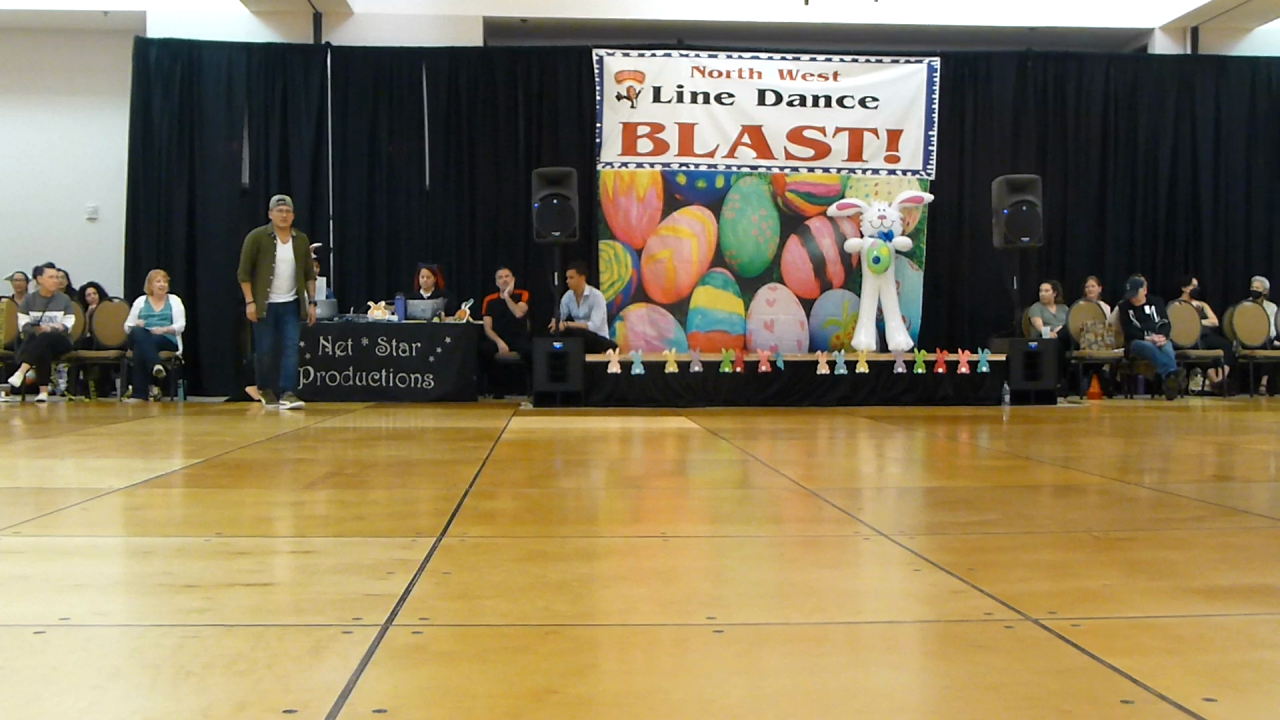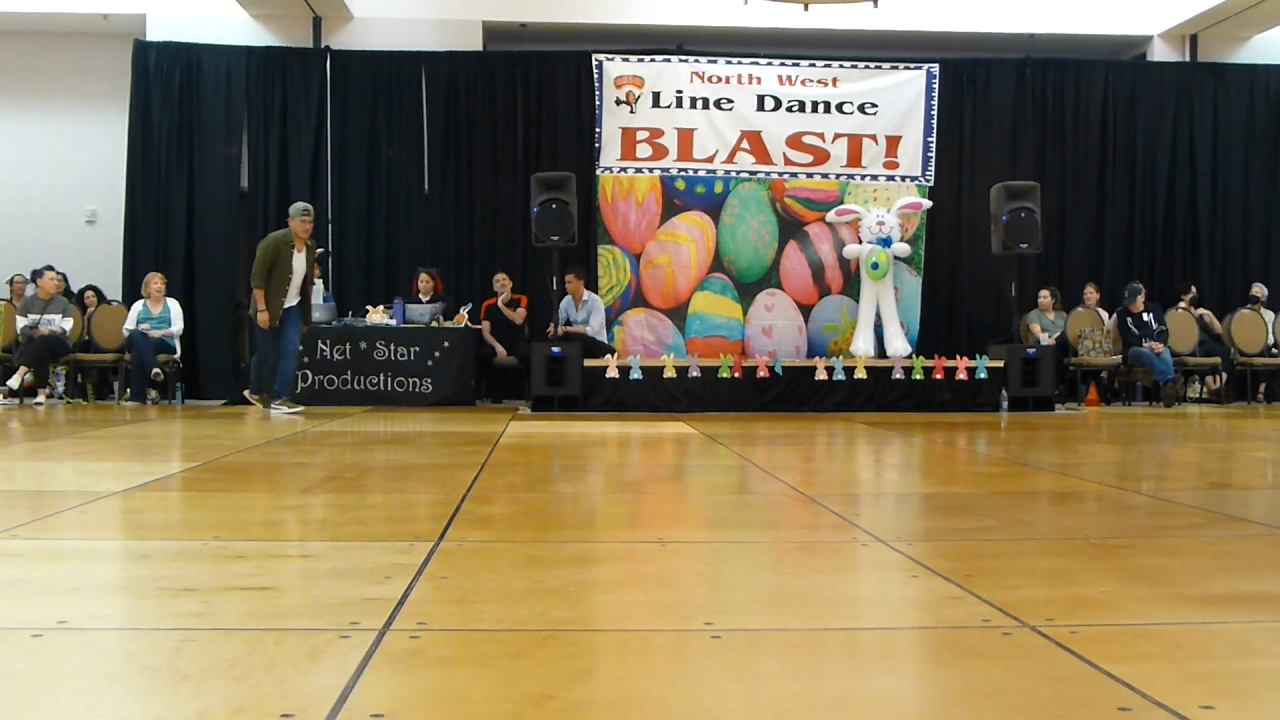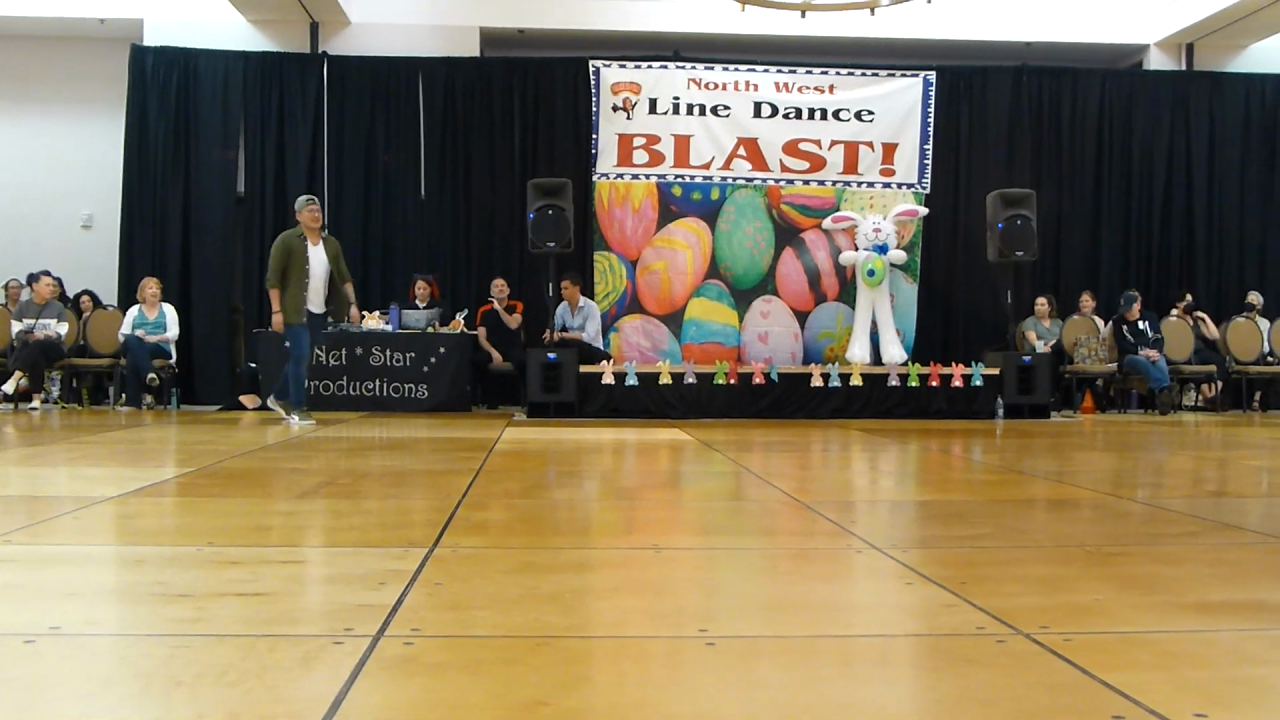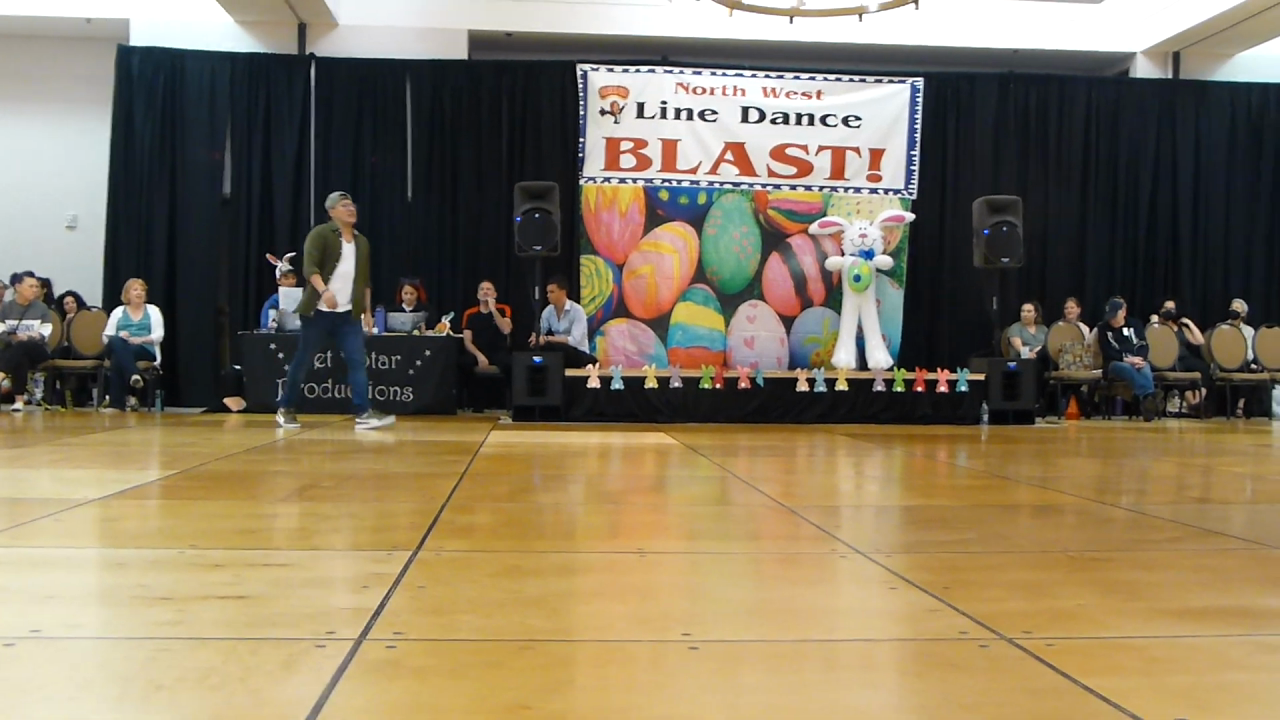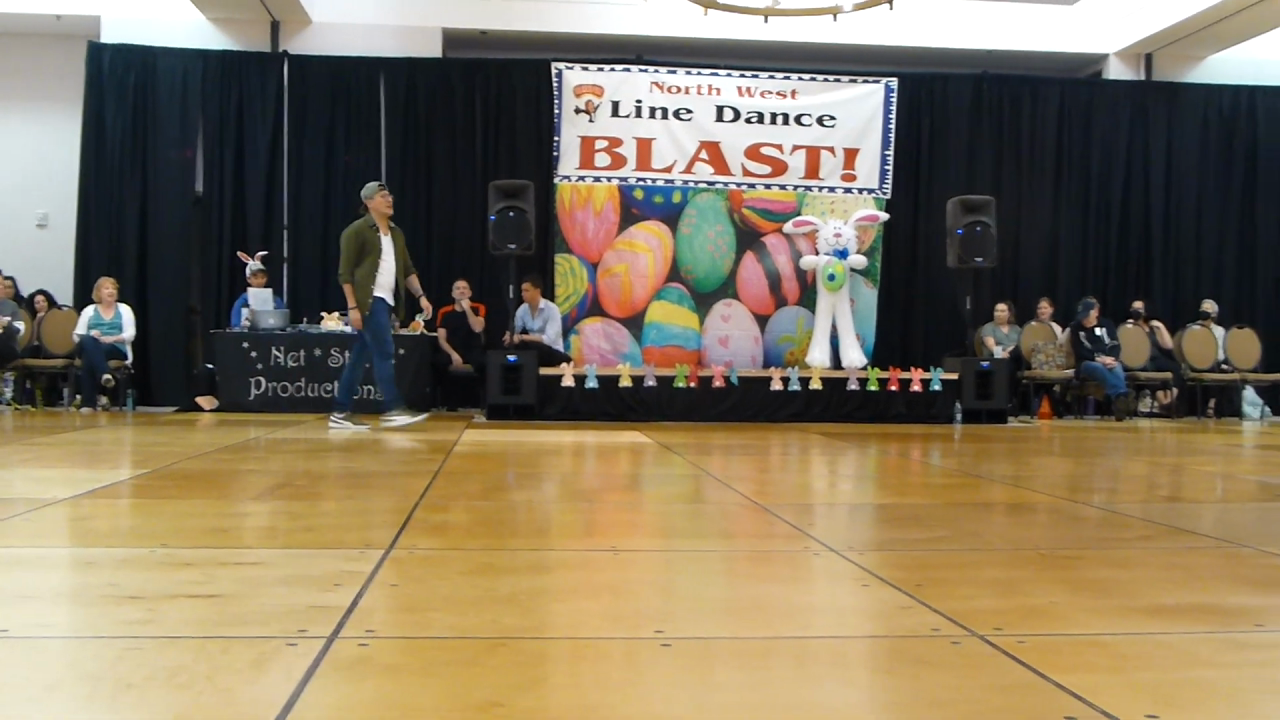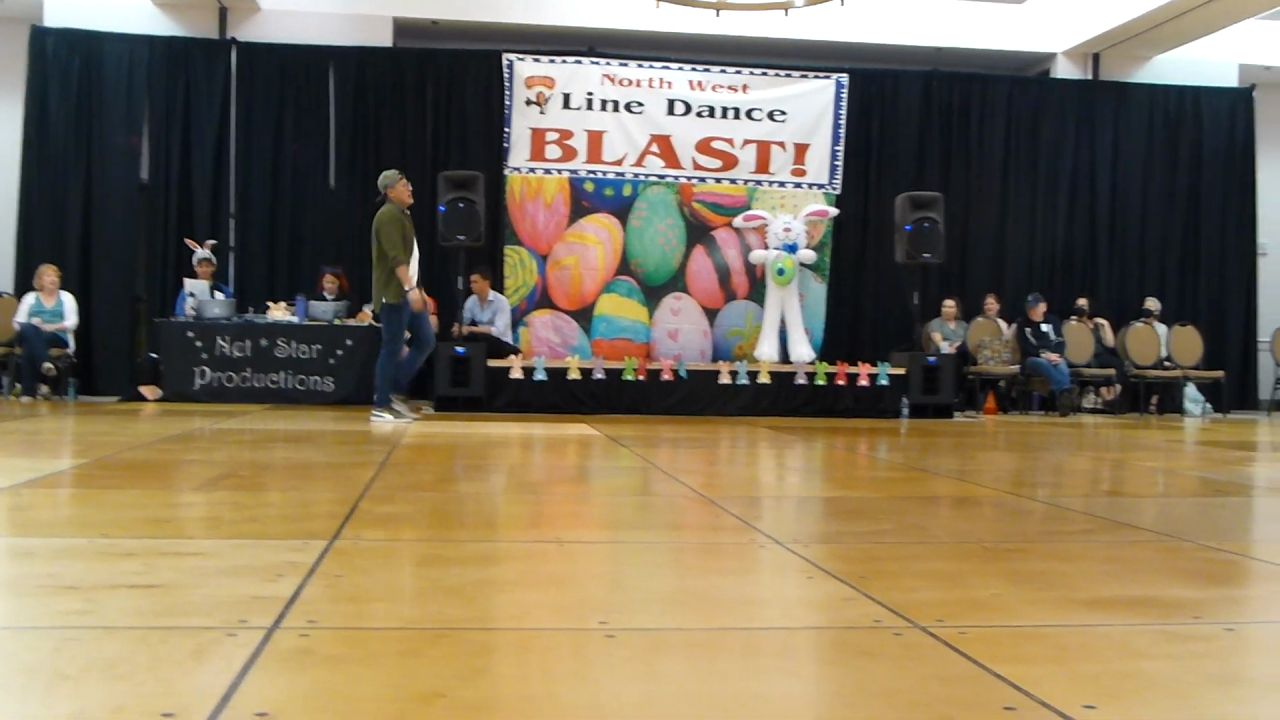
dt=0.5s
person 1, frame 1
left shoulder: (301, 240)
right shoulder: (257, 237)
left elbow: (309, 274)
right elbow: (244, 272)
left wrist: (312, 302)
right wrist: (250, 301)
left hip: (291, 304)
right hip: (265, 304)
left knee: (291, 347)
right knee: (265, 350)
left ankle: (287, 394)
right ankle: (264, 389)
person 1, frame 2
left shoulder: (311, 247)
right shoulder: (274, 242)
left elbow: (308, 281)
right elbow: (257, 277)
left wrist: (306, 314)
right wrist: (261, 309)
left hip: (293, 307)
right hip: (269, 307)
left knee: (290, 351)
right knee: (267, 353)
left ankle: (280, 399)
right ankle: (256, 391)
person 1, frame 3
left shoulder: (331, 243)
right shoulder: (286, 241)
left elbow: (344, 276)
right elbow: (273, 278)
left wrist: (352, 304)
right wrist: (276, 311)
left hip: (320, 312)
right hip: (295, 310)
left knee: (300, 358)
right knee: (300, 356)
left ankle: (279, 398)
right ankle: (298, 409)
person 1, frame 4
left shoulder: (360, 241)
right shoulder: (320, 235)
left elbow: (363, 280)
right elbow: (310, 267)
left wrist: (366, 310)
right wrist: (324, 291)
left hip: (348, 313)
right hip: (320, 310)
left knee: (357, 359)
right knee: (303, 360)
left ankle: (363, 413)
right ankle: (286, 409)
person 1, frame 5
left shoulder: (396, 233)
right shoulder: (357, 231)
left elbow: (407, 269)
right elbow: (345, 272)
left wrist: (421, 296)
right wrist: (352, 307)
left hip: (386, 302)
right hip: (368, 301)
left knee: (359, 357)
right knee: (385, 352)
left ankle: (340, 412)
right ankle: (392, 410)
person 1, frame 6
left shoulder: (401, 215)
right shoulder: (389, 215)
right elbow: (396, 258)
left wrist: (418, 291)
right wrist: (414, 289)
left hip: (405, 293)
right hip: (394, 294)
left knee: (426, 343)
right knee: (392, 349)
left ankle: (397, 394)
right ankle: (380, 407)
